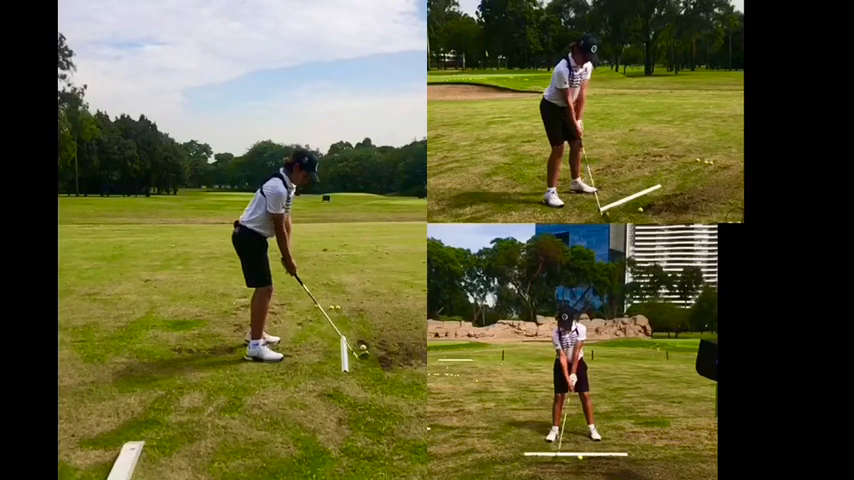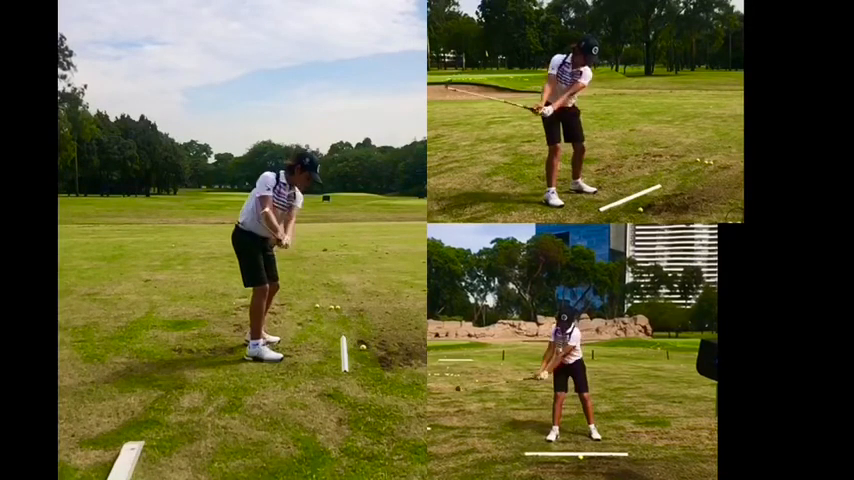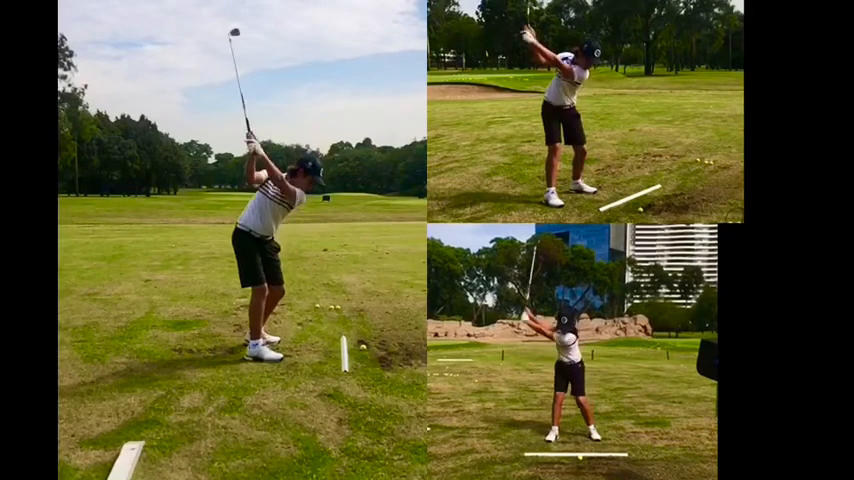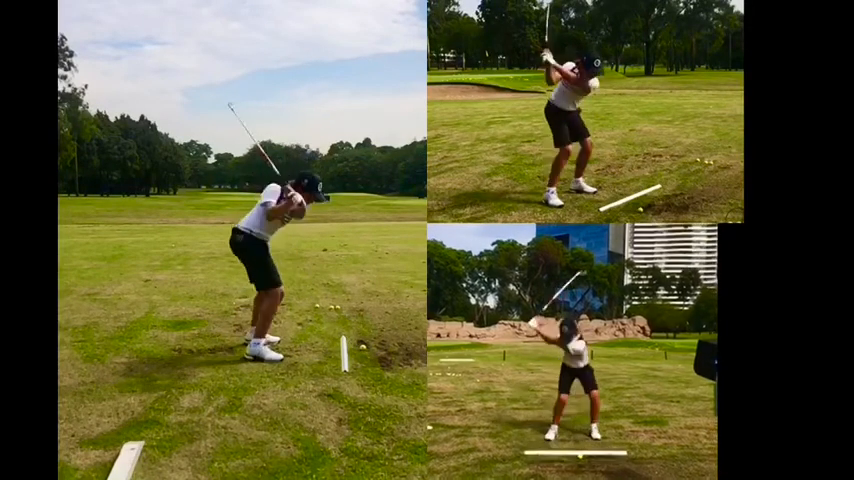
dt=0.3s
person 1, frame 1
left shoulder: (288, 186)
right shoulder: (277, 188)
left elbow: (286, 222)
right elbow: (279, 228)
left wrist: (288, 253)
right wrist: (288, 259)
left hip: (256, 238)
right hip: (248, 237)
left knee: (263, 287)
right knee: (265, 289)
left ankle: (256, 333)
right ankle: (255, 346)
person 1, frame 2
left shoulder: (297, 195)
right shoulder: (269, 179)
left elbow: (291, 219)
right elbow: (266, 211)
left wrist: (287, 237)
right wrist: (277, 233)
left hip: (264, 239)
right hip: (246, 237)
left knee: (272, 286)
right knee: (261, 288)
left ankle: (256, 332)
right ankle: (255, 346)
person 1, frame 3
left shoulder: (298, 195)
right shoulder: (269, 178)
left elbow: (281, 182)
right elbow: (251, 178)
left wrist: (262, 155)
right wrist: (252, 154)
left hip: (266, 242)
right hip: (245, 237)
left knee: (278, 290)
right knee: (261, 289)
left ankle: (257, 332)
right ankle: (255, 345)
person 1, frame 4
left shoulder: (298, 206)
right shoulder: (274, 189)
left elbow: (300, 212)
right elbow: (271, 215)
left wrist: (298, 201)
right wrist: (290, 201)
left hip: (255, 244)
right hip: (247, 242)
left knee: (267, 290)
right knee: (275, 292)
left ankle: (255, 332)
right ankle: (256, 345)
person 2, frame 1
left shoulder: (587, 66)
right shoulder: (562, 69)
left elbow: (582, 93)
right elbow: (567, 99)
left wrist: (579, 120)
right wrist: (573, 124)
left hip: (568, 108)
right hip: (551, 107)
left knee: (577, 144)
right knee: (558, 148)
left ankle: (576, 182)
right ankle: (551, 192)
person 2, frame 2
left shoulder: (587, 73)
right shoulder: (558, 60)
left elbow: (570, 93)
right elbow: (549, 84)
left wrist: (553, 107)
right wrist: (542, 103)
left hip: (569, 109)
right hip: (549, 108)
left knee: (580, 147)
right knee: (555, 147)
left ankle: (576, 182)
right ankle: (550, 192)
person 2, frame 3
left shoulder: (582, 73)
right shoulder: (566, 57)
left elbow: (554, 61)
right elbow: (541, 61)
right wrist: (533, 42)
left hip: (568, 111)
right hip: (550, 108)
left knee: (581, 150)
right knee: (555, 149)
left ankle: (576, 182)
right ankle: (550, 191)
person 2, frame 4
left shoulder: (592, 83)
right shoulder: (570, 67)
left elbow: (574, 81)
right elbow: (551, 79)
left wrist: (555, 65)
right wrist: (549, 63)
left hip: (571, 112)
right hip: (555, 110)
left knee: (587, 145)
right knee: (565, 149)
left ankle: (577, 182)
right ankle: (550, 192)
person 3, frame 1
left shoulder: (581, 329)
right shoulder: (556, 334)
left elbow: (576, 352)
right elbow: (561, 356)
left wrist: (573, 373)
right wrist: (567, 377)
left hip: (578, 364)
right hip: (561, 365)
left knee: (585, 395)
right knee: (559, 396)
left ankle: (592, 428)
right ankle: (555, 429)
person 3, frame 2
left shoulder: (575, 333)
right shoulder: (556, 330)
left elbow: (562, 355)
right elbow: (550, 351)
left wrist: (548, 371)
right wrist: (542, 369)
left hip: (576, 364)
right hip: (558, 365)
left knee: (584, 396)
right knee: (559, 397)
left ankle: (592, 428)
right ankle: (555, 429)
person 3, frame 3
left shoulder: (569, 337)
right shoulder: (566, 327)
left elbow: (546, 332)
right elbow: (549, 328)
left wrist: (529, 322)
right wrist: (532, 318)
left hip: (574, 367)
right hip: (562, 365)
left knee: (581, 399)
right knee: (558, 398)
left ankle: (592, 429)
right ankle: (554, 430)
person 3, frame 4
left shoulder: (579, 345)
right shoulder: (568, 334)
left elbow: (554, 342)
left wrist: (539, 330)
left hip: (583, 369)
right hip: (568, 368)
left knee: (595, 396)
right knee: (562, 399)
left ankle: (594, 428)
right ankle: (554, 428)
